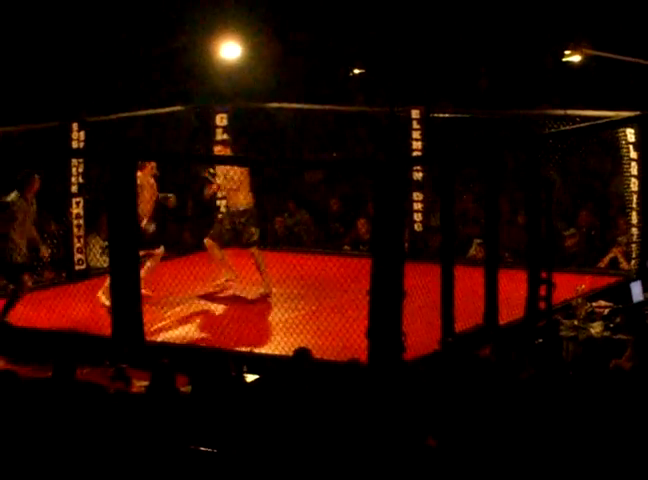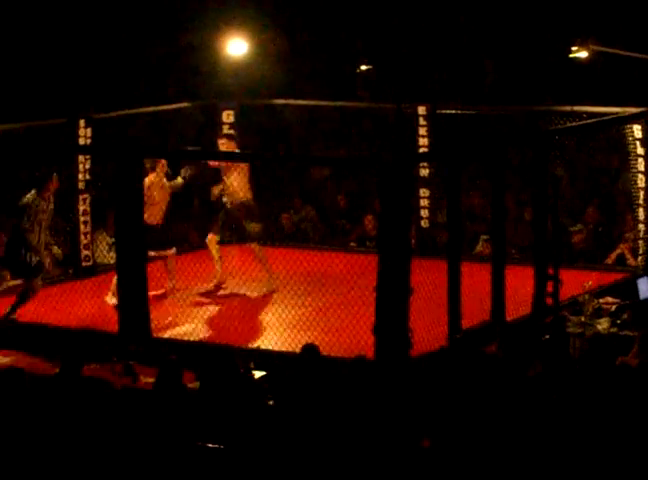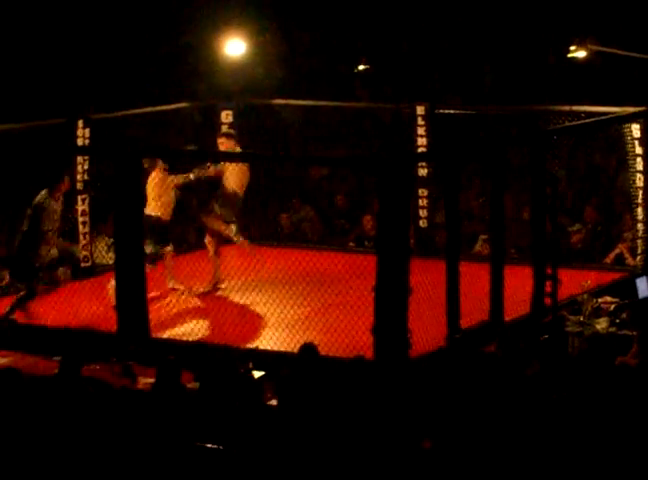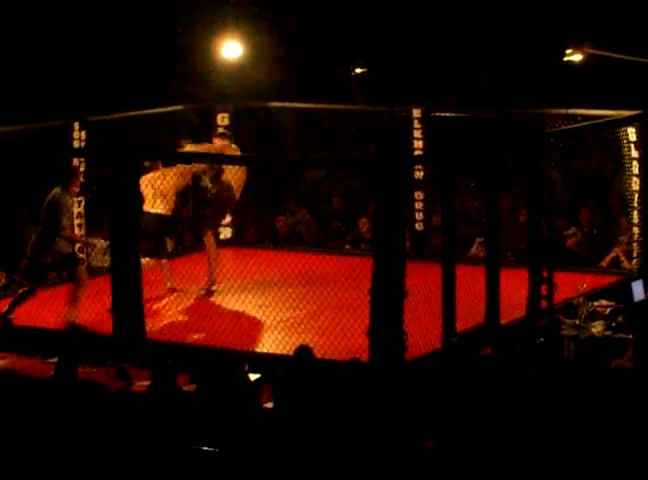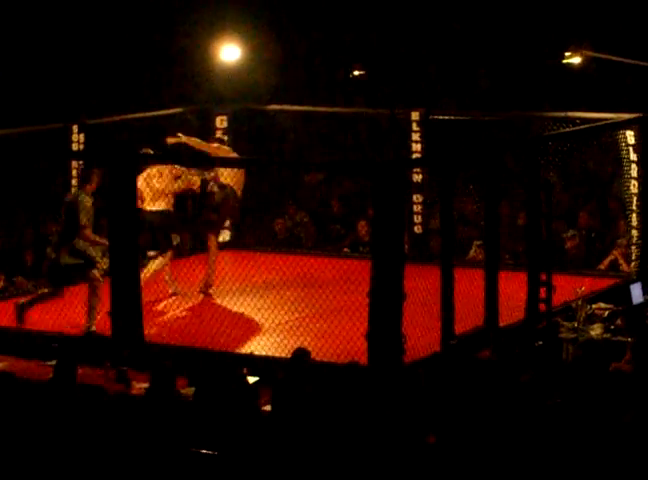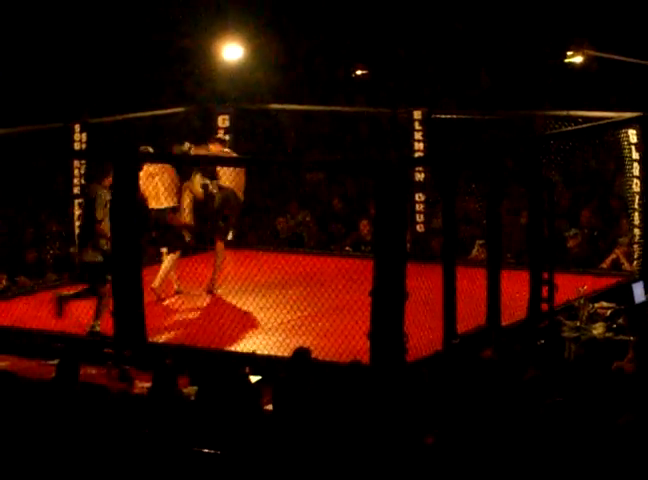
dt=0.1s
person 1, frame 1
left shoulder: (31, 200)
right shoulder: (12, 202)
left wrist: (40, 245)
right wrist: (15, 252)
left hip: (20, 250)
right knee: (25, 284)
person 1, frame 2
left shoulder: (48, 199)
right shoulder: (31, 203)
right elbow: (25, 234)
left wrist: (50, 245)
right wrist: (42, 254)
left hip: (35, 249)
right hip: (23, 250)
right knee: (34, 286)
right ankle: (9, 314)
person 1, frame 3
left shoulder: (56, 198)
right shoulder: (45, 204)
right elbow: (44, 235)
right wrist: (67, 247)
left hip: (42, 249)
right hip: (30, 251)
right knee: (34, 290)
right ankle: (8, 315)
person 1, frame 4
left shoulder: (65, 196)
right shoulder: (62, 200)
right elbow: (63, 232)
right wrist: (85, 241)
left hip: (59, 247)
right hip: (45, 248)
left knee: (81, 278)
right knee: (33, 288)
left ankle: (66, 317)
person 1, frame 5
left shoulder: (80, 197)
right shoulder: (81, 200)
right elbow: (82, 232)
right wrist: (102, 242)
left hip: (77, 249)
right hip: (69, 250)
person 1, frame 6
left shoulder: (97, 191)
right shoulder: (99, 193)
right elbow: (98, 227)
right wrist: (112, 239)
left hip: (98, 246)
right hip: (93, 247)
person 2, frame 1
left shoulder: (238, 165)
right shoulder: (220, 167)
left elbow: (232, 185)
right elbow: (217, 187)
left wrist: (215, 178)
right wrist: (212, 188)
left hip: (245, 211)
right hip: (230, 212)
left knee: (252, 249)
right knee: (210, 241)
left ankle: (267, 285)
right ankle: (230, 274)
person 2, frame 2
right shoulder: (228, 160)
left elbow: (217, 163)
right wrist: (220, 188)
left hip: (243, 205)
right hip: (231, 206)
left knee: (253, 246)
right knee: (211, 239)
left ankle: (271, 279)
right ankle: (219, 277)
person 2, frame 3
left shoulder: (238, 154)
right shoulder: (232, 160)
left hip: (230, 198)
right hip: (226, 198)
left knee: (208, 217)
right knee: (210, 240)
left ankle: (237, 237)
right ankle: (215, 278)
person 2, frame 4
left shoulder: (232, 150)
left elbow: (214, 148)
left hip: (223, 191)
right hip: (226, 199)
right knee: (208, 237)
right ankle: (211, 280)
person 2, frame 5
left shoulder: (226, 153)
left elbow: (204, 146)
left wrist: (184, 139)
left hip: (224, 194)
right hip: (230, 202)
right knee: (212, 240)
right ankle: (208, 281)
person 2, frame 6
left shoulder: (226, 155)
left elbow: (205, 152)
left hip: (225, 196)
right hip: (234, 203)
left knee: (189, 185)
right knee: (219, 243)
left ankle: (187, 215)
right ankle: (212, 283)
person 3, frame 1
left shoulder: (150, 180)
right shoulder: (138, 179)
left wrist: (165, 197)
right wrist: (143, 222)
left hip: (144, 225)
left knee: (158, 252)
left ankle: (139, 283)
right ankle: (104, 293)
person 3, frame 2
left shoulder: (162, 180)
right shoulder: (149, 183)
left elbow: (169, 188)
left wrist: (183, 178)
left hip: (157, 226)
right hip: (145, 227)
left knee: (171, 253)
left ankle: (171, 284)
right ankle: (111, 294)
person 3, frame 3
left shoulder: (161, 176)
right shoulder: (160, 176)
left hip: (161, 222)
right hip: (153, 222)
left knee: (168, 250)
left ankle: (171, 281)
right ankle: (115, 284)
person 3, frame 4
left shoulder: (143, 180)
right shoulder: (171, 172)
right elbow: (192, 169)
left hip: (147, 217)
right hip: (158, 220)
left knee: (162, 253)
right knee: (152, 258)
left ankle: (169, 283)
person 3, frame 5
left shoulder: (140, 179)
right shoulder: (169, 169)
left elbow: (139, 203)
right elbow: (189, 176)
left hip: (148, 216)
right hip: (163, 216)
left knee: (164, 252)
right knee: (165, 256)
left ankle: (171, 286)
right ankle: (140, 280)
person 3, frame 6
left shoulder: (141, 177)
right shoulder: (167, 168)
right elbow: (178, 186)
left hip: (155, 213)
right hip: (169, 213)
left knee: (166, 251)
right knee: (175, 252)
left ankle: (175, 284)
right ankle: (157, 284)
